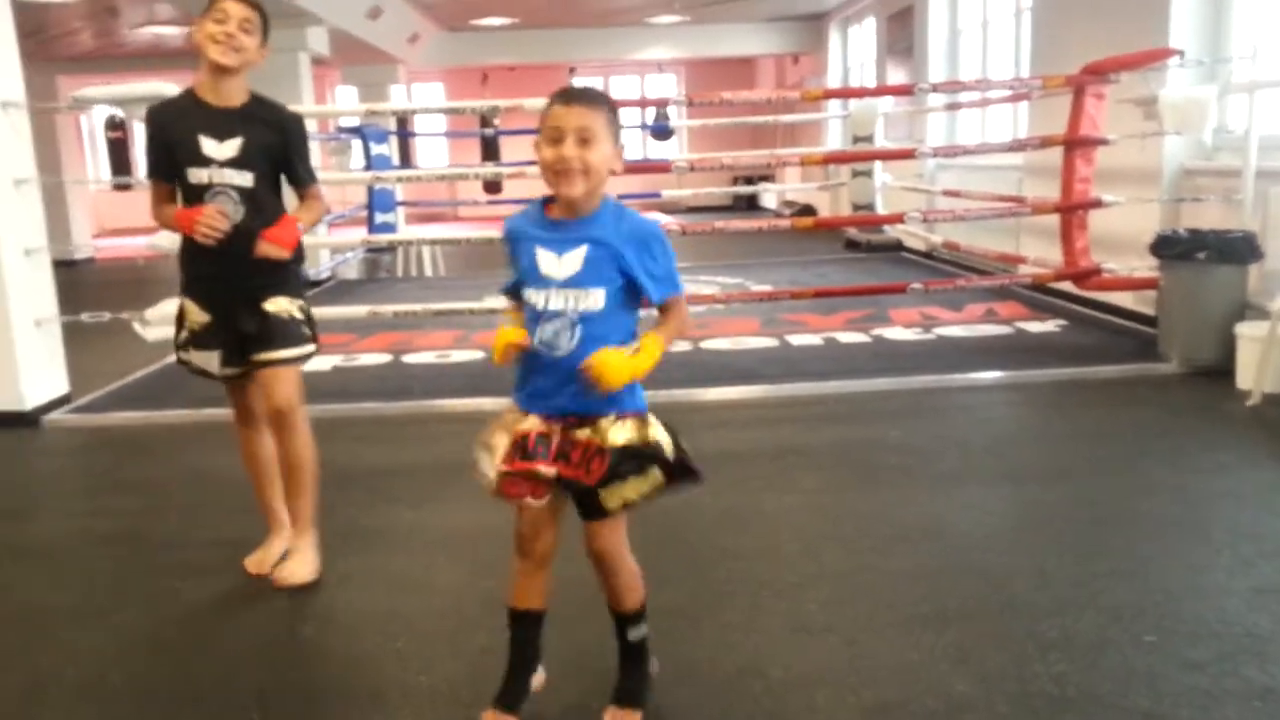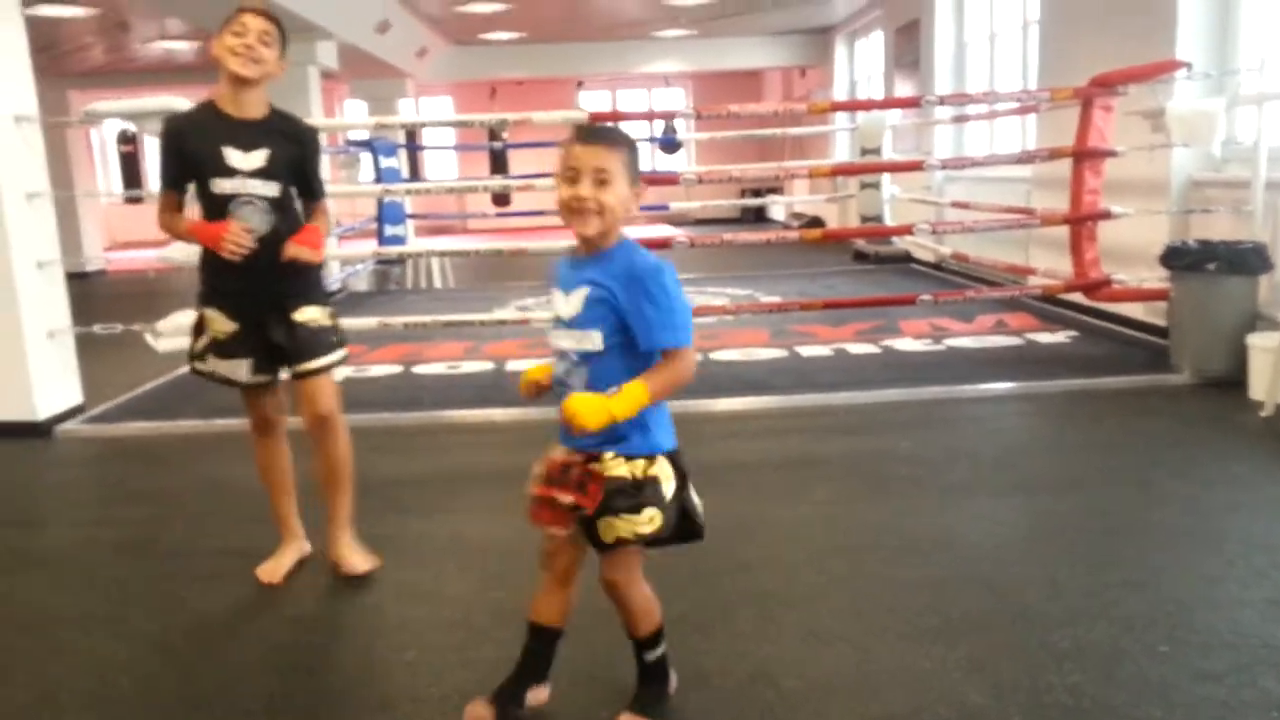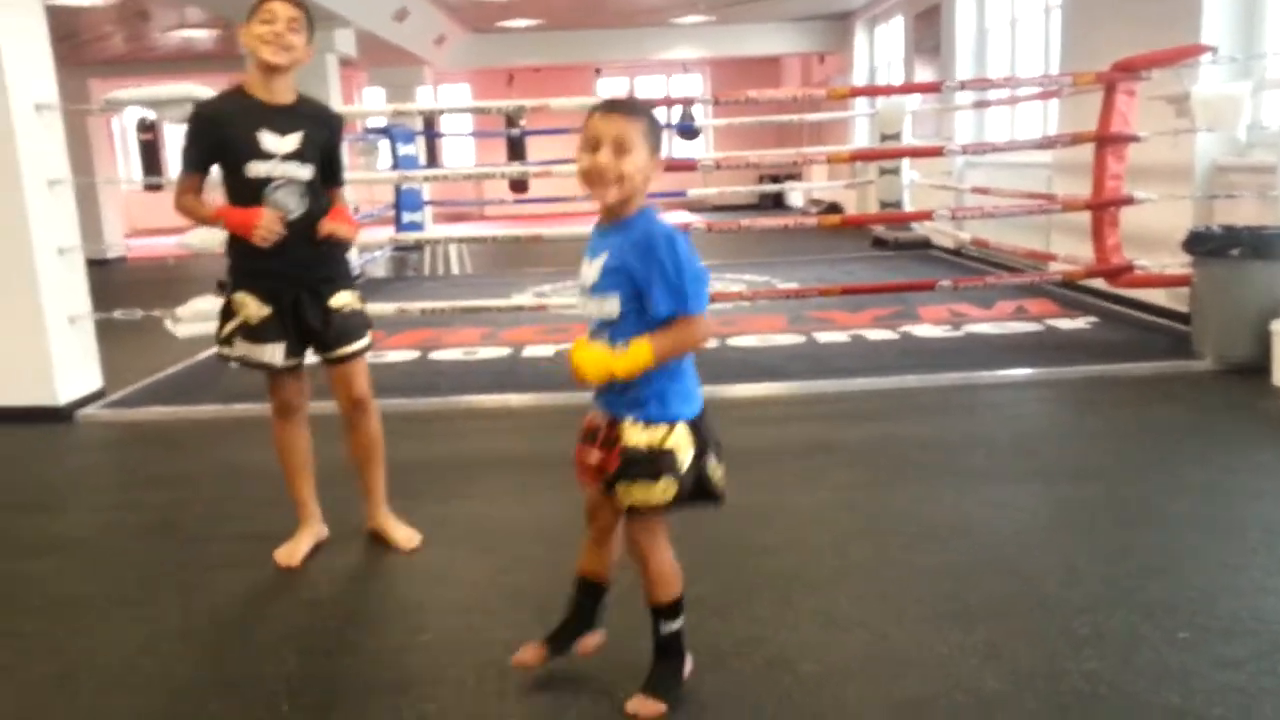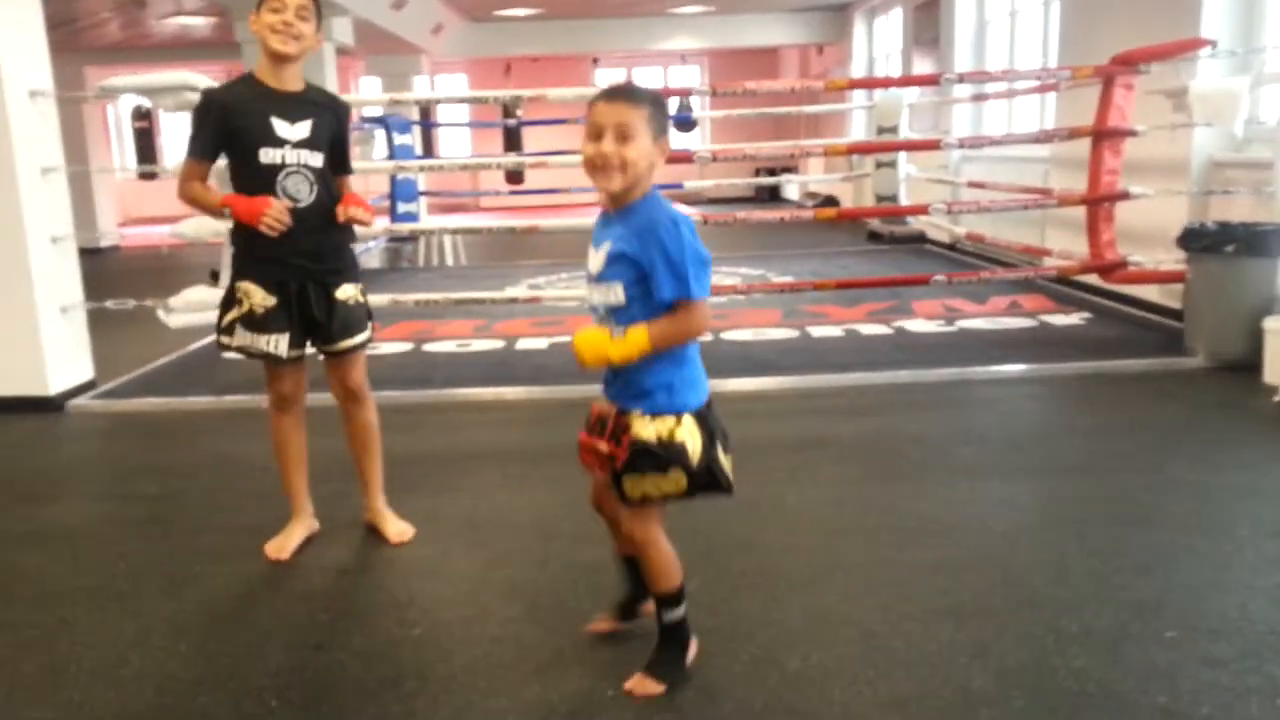
dt=0.1s
person 1, frame 1
left shoulder: (631, 232)
right shoulder: (522, 229)
left elbow: (675, 309)
left wrist: (634, 359)
right wrist: (507, 338)
left hip: (612, 419)
right hip: (538, 413)
left knee: (606, 542)
right knee: (532, 540)
left ankle: (636, 666)
person 1, frame 2
left shoulder: (643, 274)
right shoulder: (569, 269)
left elbow: (678, 365)
left wrist: (614, 407)
right wrist: (546, 376)
left hip: (631, 449)
right hip: (578, 446)
left knee: (620, 571)
right knee: (558, 559)
person 1, frame 3
left shoulder: (657, 240)
right shoulder: (601, 234)
left elbow: (691, 331)
left wrist: (615, 362)
right wrist: (586, 351)
left hip: (659, 414)
right hip: (616, 411)
left knee: (643, 535)
right knee: (601, 520)
left ankle: (672, 659)
right ankle: (577, 628)
person 1, frame 4
left shoulder: (664, 226)
right shoulder: (606, 223)
left elbow: (693, 317)
left wrist: (614, 347)
right wrist: (594, 340)
left hip: (665, 402)
right hip: (624, 398)
left knee: (641, 523)
right knee: (606, 497)
left ankle: (675, 642)
right ankle: (638, 595)
person 2, frame 1
left shoulder: (278, 123)
right shoulder: (168, 118)
left elbow: (313, 202)
right elbow: (161, 205)
left wrist: (289, 231)
right wrist: (186, 219)
left hip: (271, 282)
right hip: (209, 288)
left knee: (283, 405)
right knee: (246, 409)
left ankle: (304, 535)
right ankle: (278, 527)
person 2, frame 2
left shoulder: (296, 135)
right shoulder: (185, 130)
right elbow: (168, 216)
left wrist: (313, 237)
right wrist: (207, 234)
left hip: (295, 291)
right hip: (229, 298)
left knee: (323, 411)
right knee: (263, 418)
left ankle: (343, 535)
right ankle: (291, 537)
person 2, frame 3
left shoulder: (322, 120)
right shoulder: (216, 114)
right elbow: (186, 199)
left wrist: (341, 219)
right wrist: (236, 219)
left hip: (326, 275)
right hip: (260, 281)
left knee: (357, 395)
right knee: (286, 401)
left ankle: (380, 512)
right ankle: (309, 520)
person 2, frame 4
left shoulder: (331, 109)
right shoulder: (224, 102)
right elbow: (189, 186)
left wrist: (355, 205)
right wrist: (243, 207)
left hip: (332, 265)
right hip: (265, 271)
left knee: (353, 387)
right knee: (285, 394)
left ankle: (376, 504)
right ankle: (301, 514)
